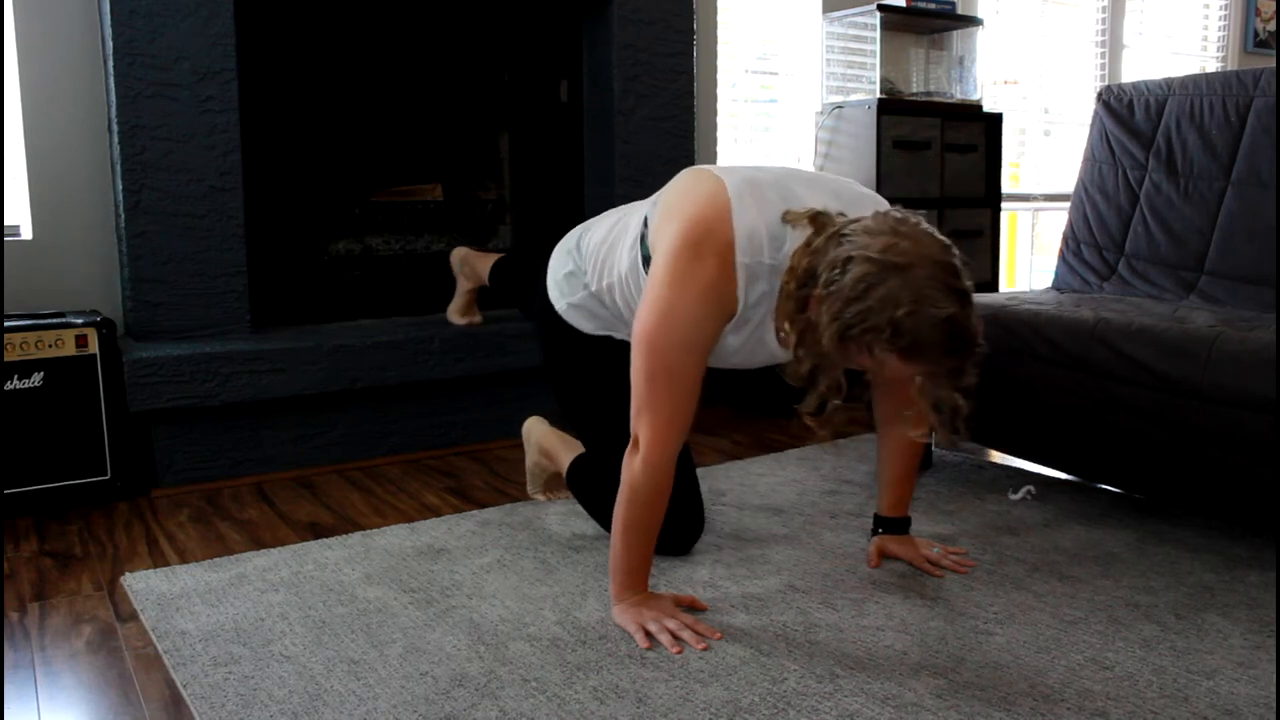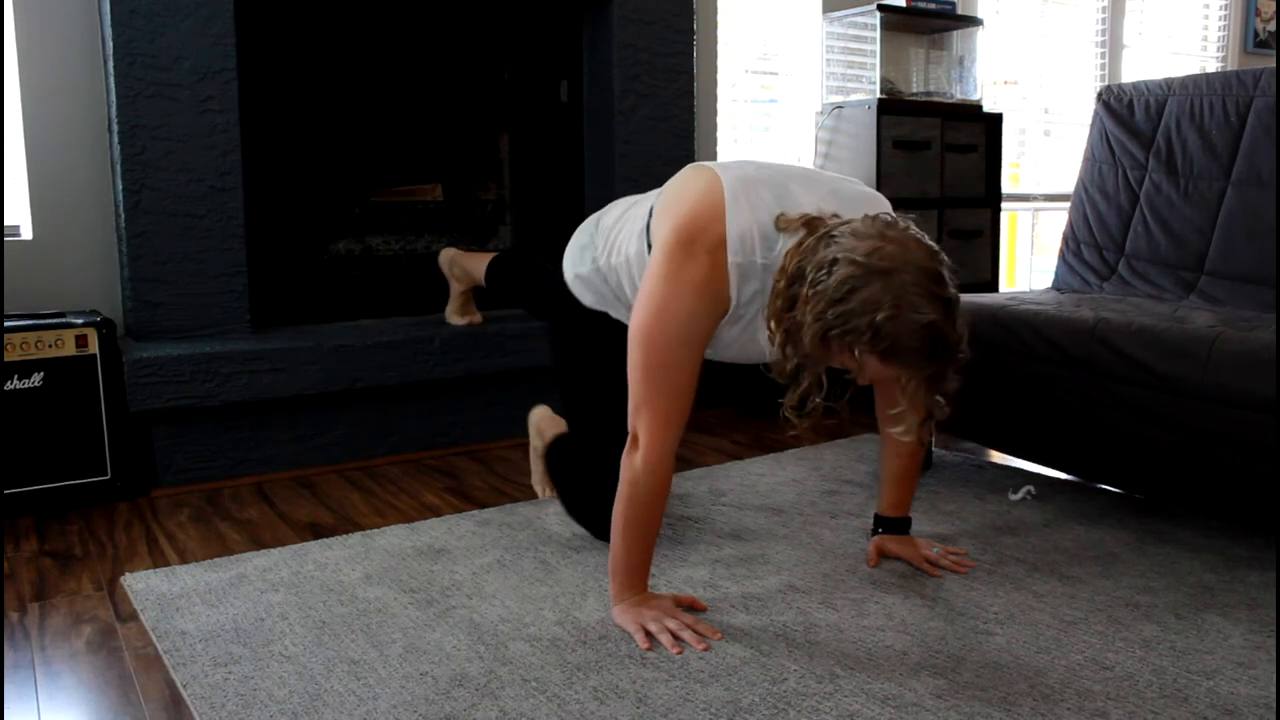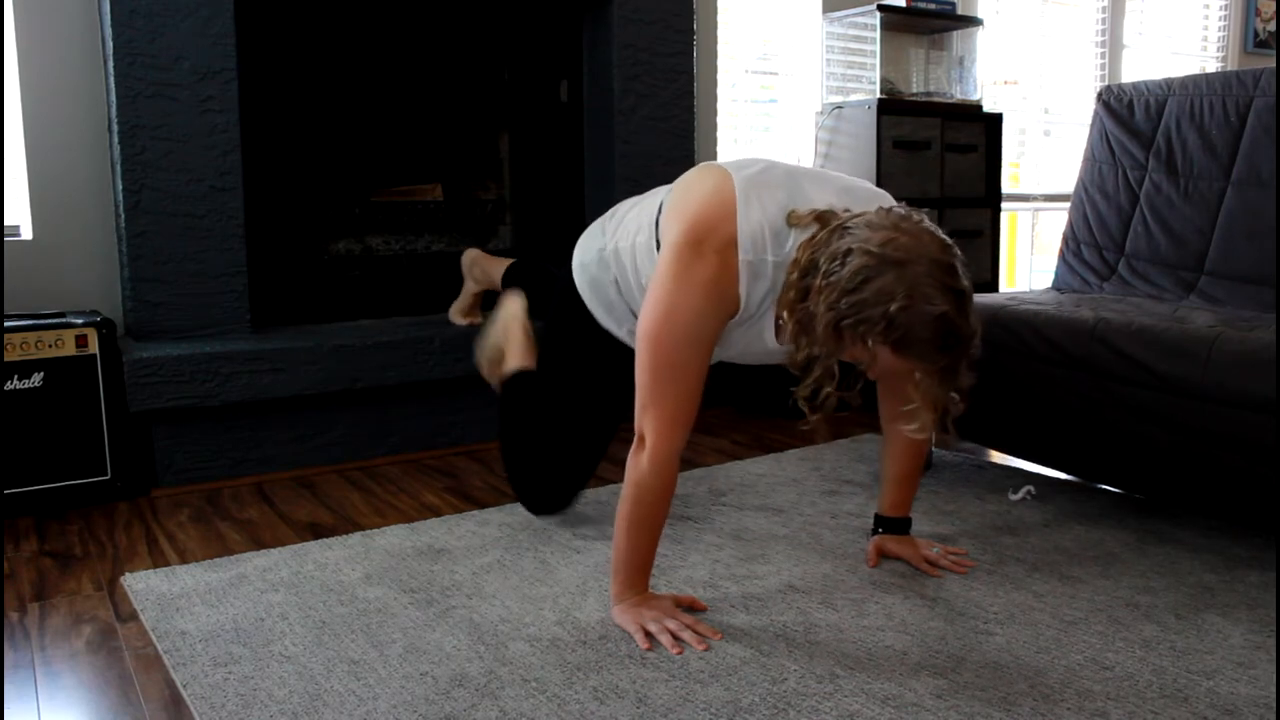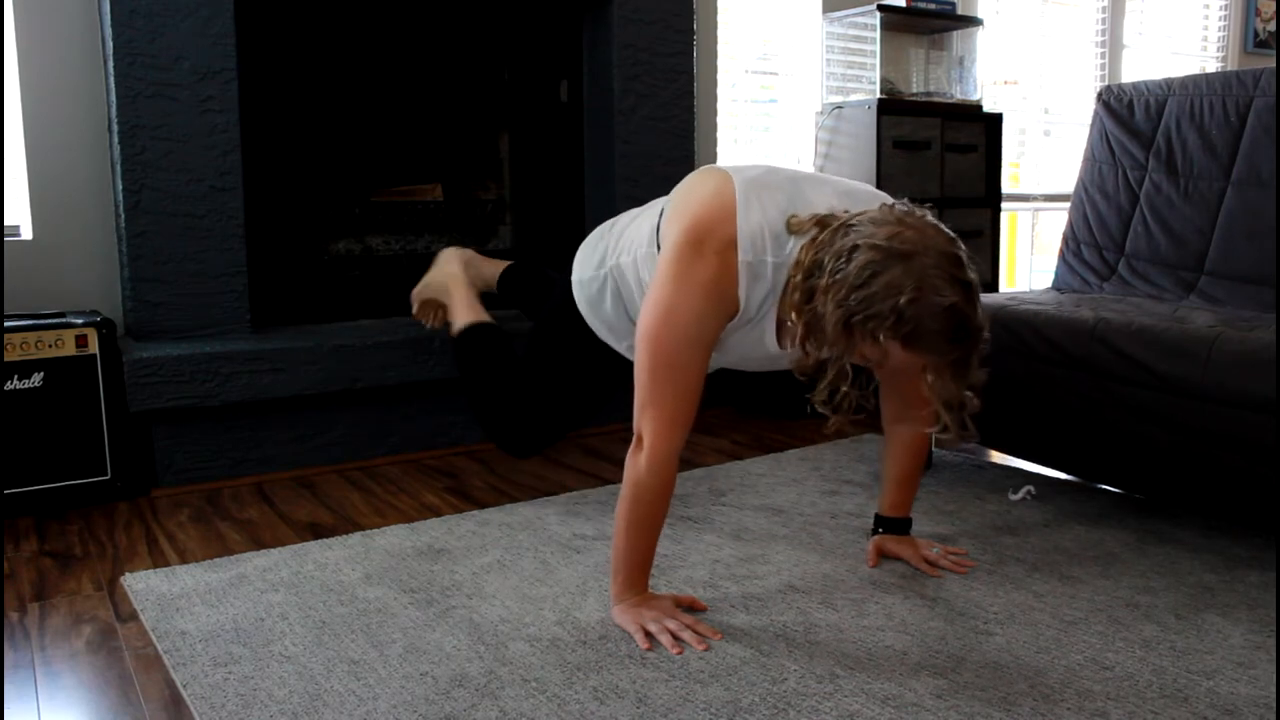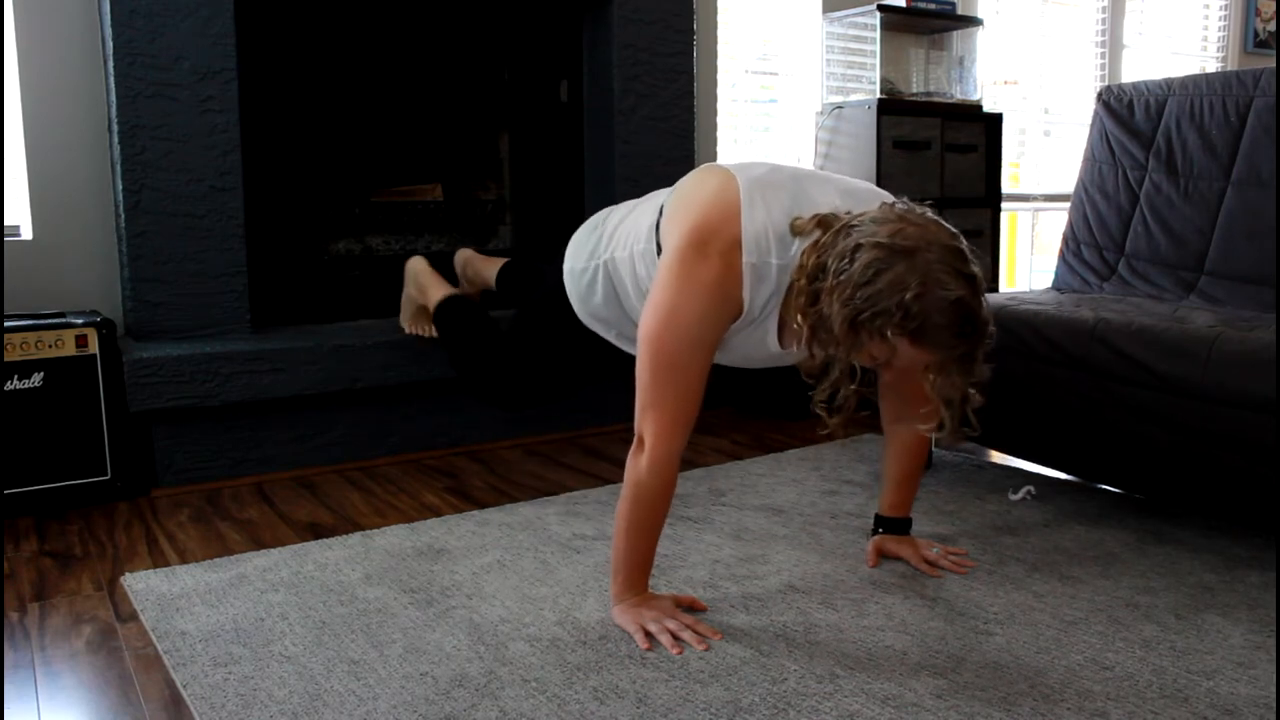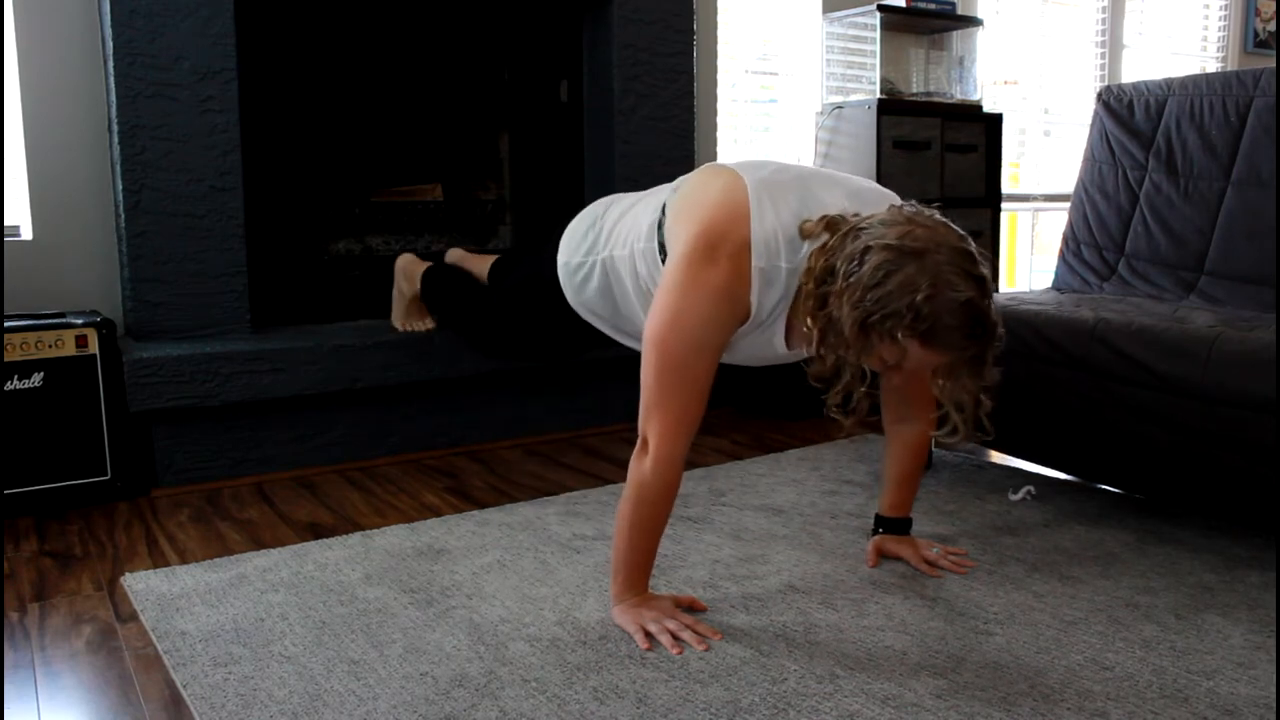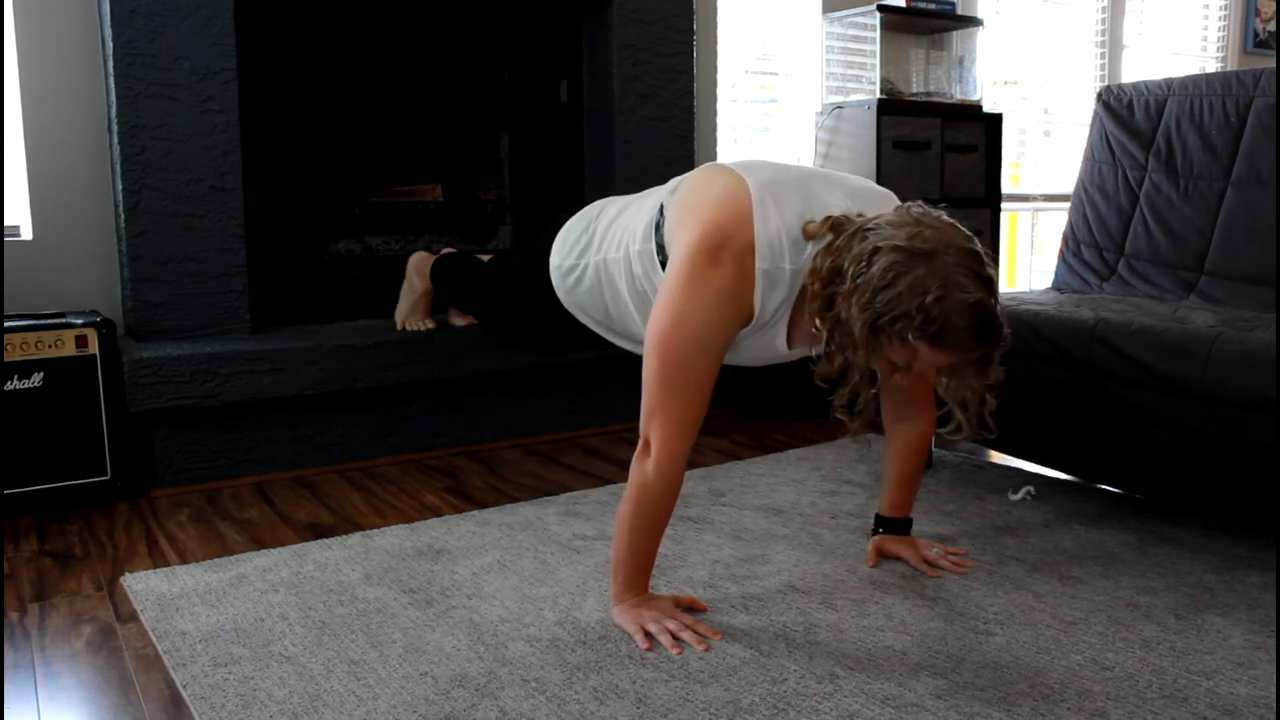
dt=0.2s
person 1, frame 1
left shoulder: (885, 261)
right shoulder: (710, 256)
left elbow: (905, 407)
right elbow: (651, 443)
left wrist: (893, 526)
right wrist: (629, 596)
right hip: (594, 303)
right knee: (675, 529)
left ankle: (476, 265)
right ankle: (557, 447)
person 1, frame 2
left shoulder: (882, 260)
right shoulder: (704, 252)
left elbow: (901, 405)
right elbow: (650, 439)
left wrist: (892, 525)
right wrist: (628, 596)
right hip: (605, 286)
right knee: (601, 507)
left ankle: (472, 265)
right ankle: (552, 431)
person 1, frame 3
left shoulder: (893, 259)
right shoulder: (714, 251)
left elbow: (907, 410)
right elbow: (656, 441)
left wrist: (893, 525)
right wrist: (628, 596)
left hip: (688, 302)
right hip: (614, 290)
right knee: (543, 486)
left ankle: (494, 268)
right ankle: (515, 333)
person 1, frame 4
left shoulder: (894, 264)
right shoulder: (714, 255)
left elbow: (908, 412)
right elbow: (654, 442)
left wrist: (893, 525)
right wrist: (628, 596)
right hip: (614, 294)
right knee: (515, 426)
left ankle: (488, 267)
right ankle: (452, 281)
person 1, frame 5
left shoulder: (895, 262)
right shoulder: (716, 256)
left elbow: (909, 412)
right elbow: (655, 442)
left wrist: (892, 525)
right wrist: (629, 596)
right hip: (605, 281)
left knee: (530, 297)
right knee: (484, 352)
left ankle: (479, 265)
right ankle: (426, 283)
person 1, frame 6
left shoulder: (897, 260)
right shoulder: (723, 257)
left elbow: (912, 410)
right elbow: (659, 444)
left wrist: (893, 525)
right wrist: (629, 596)
left hip: (652, 278)
right hip: (594, 275)
right knee: (492, 324)
left ankle: (474, 261)
right ankle: (420, 275)
person 1, frame 7
left shoulder: (900, 259)
right shoulder: (726, 259)
left elbow: (912, 410)
right elbow: (661, 446)
left wrist: (892, 525)
right wrist: (629, 597)
left hip: (641, 282)
right hip: (587, 275)
right knee: (497, 300)
left ankle: (474, 265)
right ankle: (430, 273)
